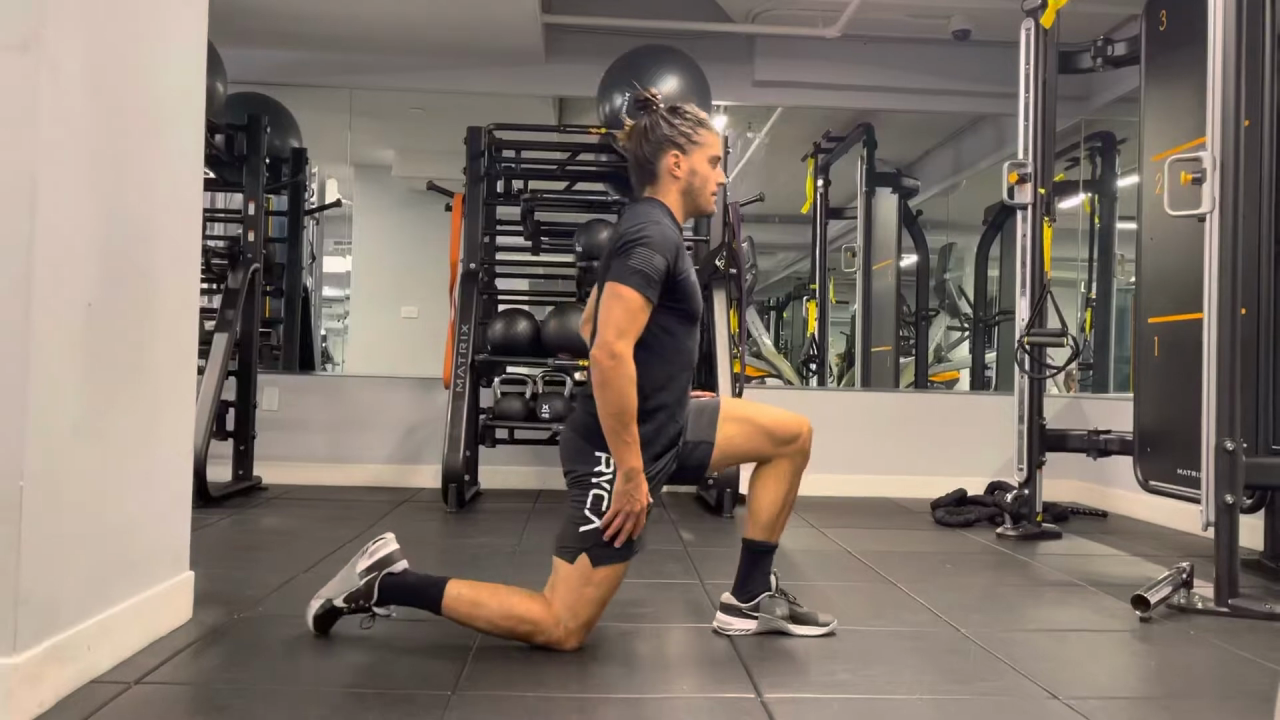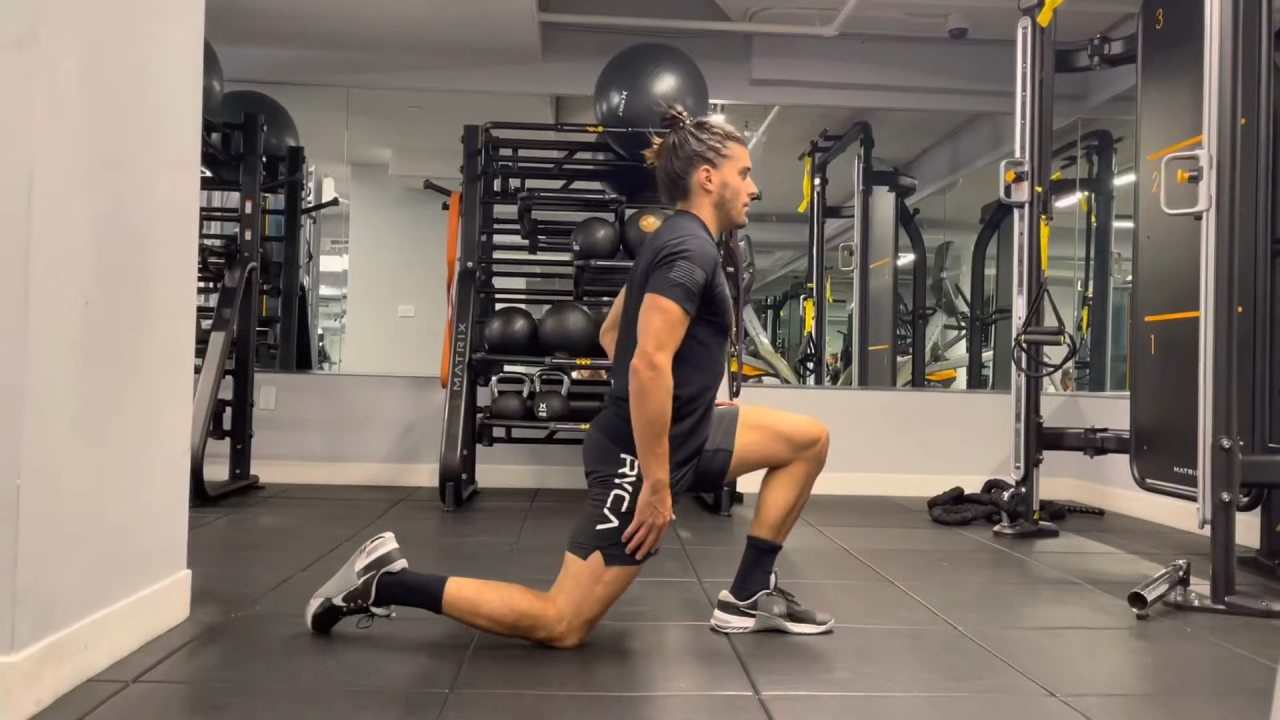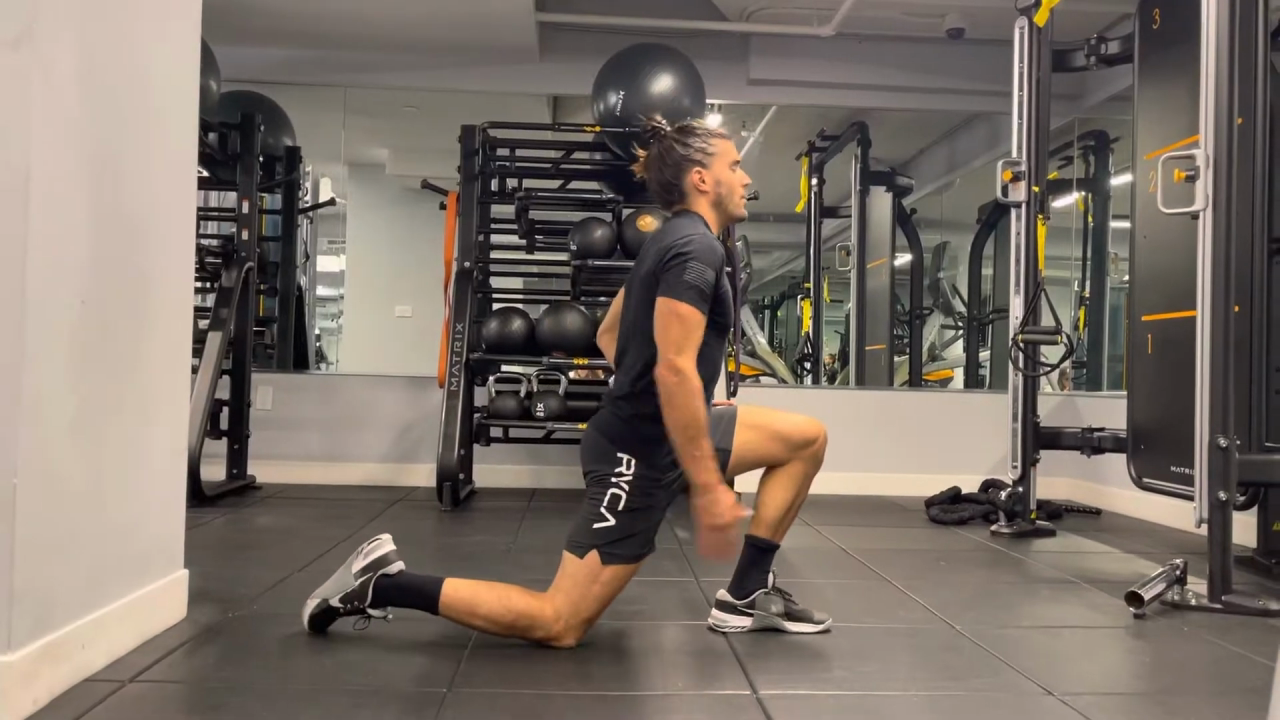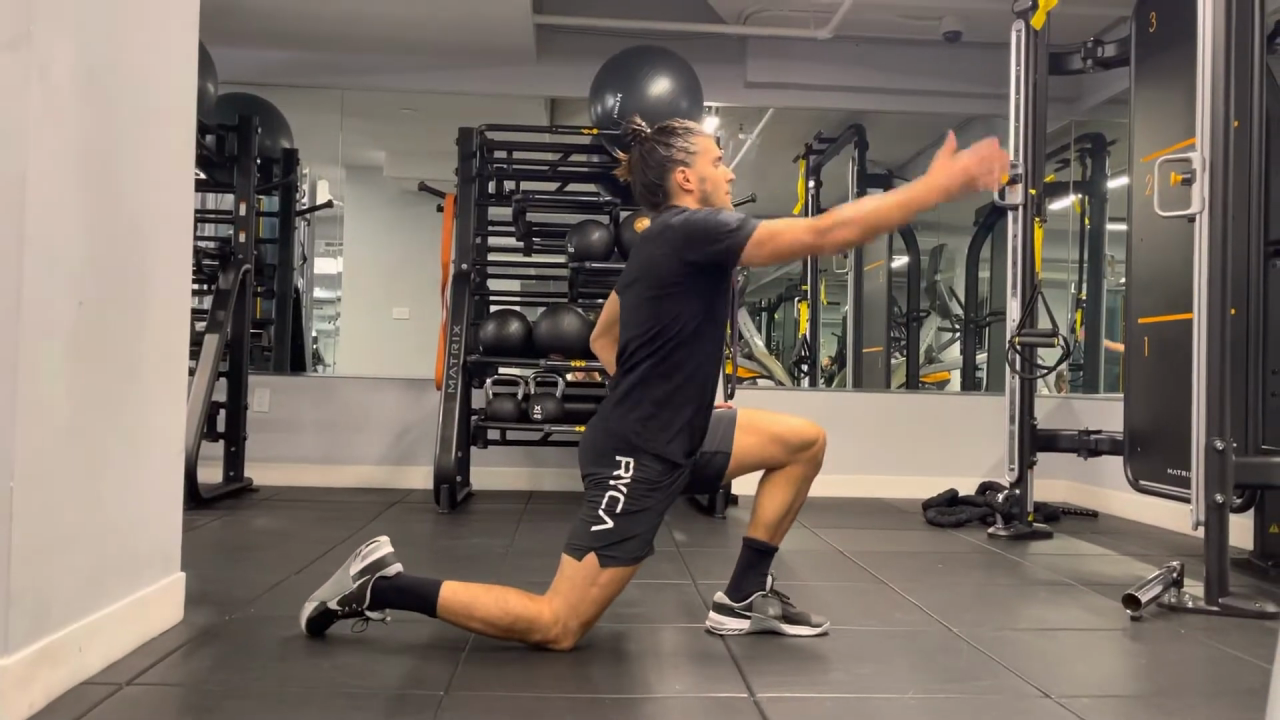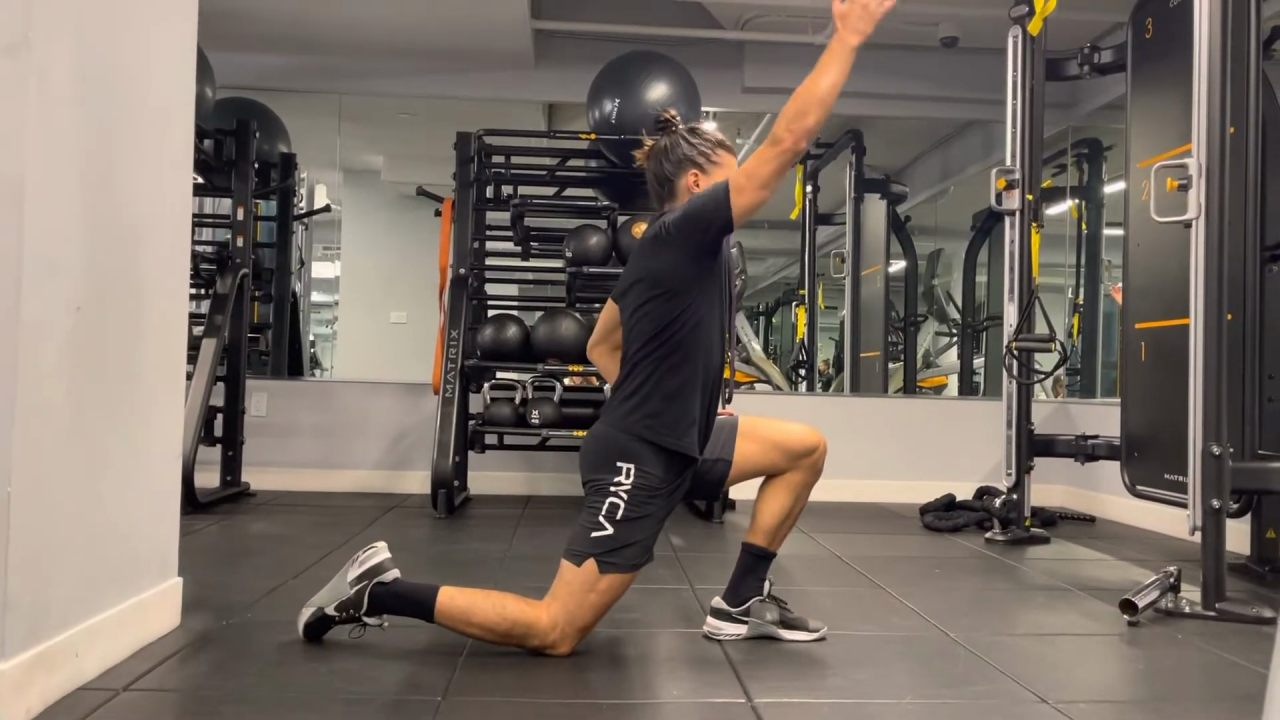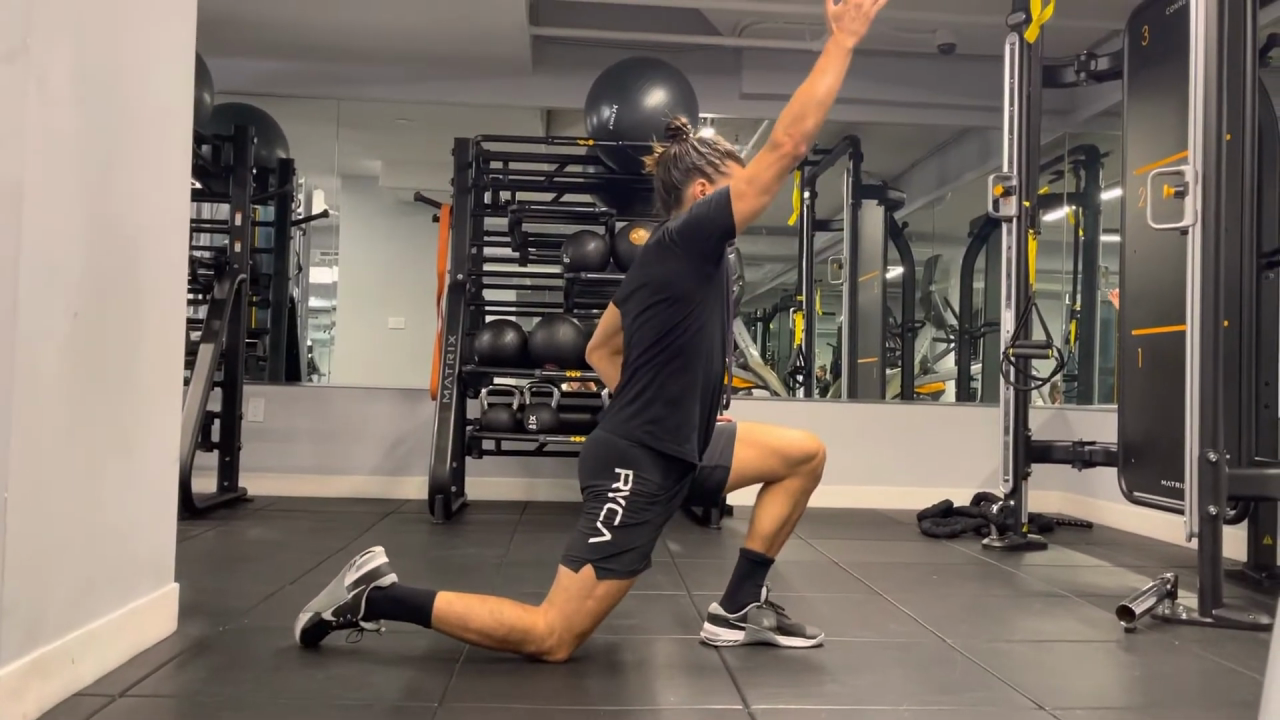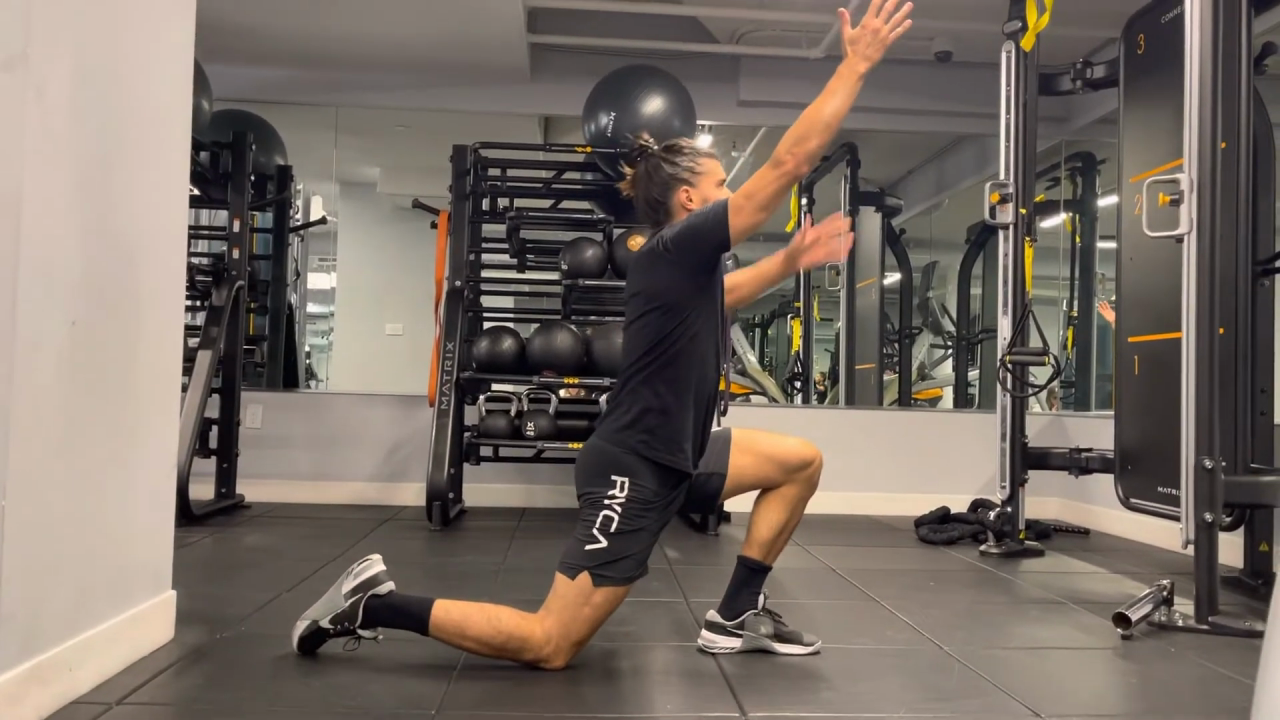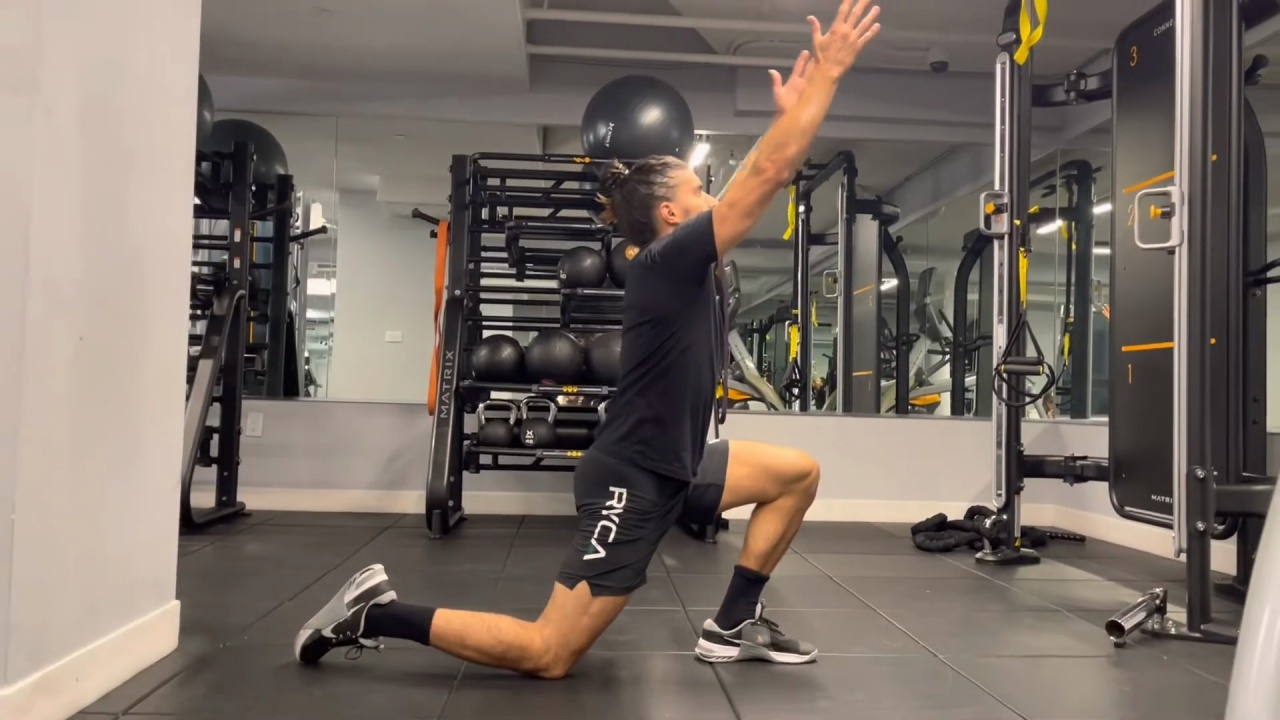
dt=0.4s
person 1, frame 1
left shoulder: (650, 229)
right shoulder: (653, 236)
left elbow: (591, 326)
right elbow: (610, 351)
right wrist: (631, 472)
left hip: (661, 424)
right hip: (621, 444)
left knee: (791, 435)
right knee: (562, 628)
left ankle: (750, 598)
right ankle: (386, 583)
person 1, frame 2
left shoulder: (676, 240)
right shoulder: (691, 249)
left elbow: (611, 333)
right elbow: (648, 363)
right wrist: (657, 485)
left hip: (676, 433)
right hip: (643, 451)
left knee: (808, 440)
right knee: (561, 623)
left ankle: (750, 595)
right ankle: (386, 583)
person 1, frame 3
left shoulder: (675, 241)
right shoulder: (696, 249)
left elbow: (609, 334)
right elbow: (674, 369)
right wrist: (709, 488)
left hip: (649, 435)
right hip: (640, 454)
left knee: (805, 438)
right knee: (558, 623)
left ankle: (747, 595)
right ankle: (380, 584)
person 1, frame 4
left shoulder: (668, 242)
right shoulder: (692, 232)
left elbow: (602, 338)
right elbow: (824, 236)
right wrist: (941, 185)
left hip: (666, 438)
right hip: (636, 458)
left knee: (803, 441)
right knee: (557, 625)
left ankle: (743, 599)
right ankle: (385, 585)
person 1, frame 5
left shoulder: (666, 250)
right shoulder: (684, 233)
left elbow: (601, 346)
right elbow: (786, 142)
left hip: (671, 440)
right hip: (641, 461)
left knee: (804, 449)
right knee: (554, 631)
left ankle: (742, 602)
right ankle: (381, 592)
person 1, frame 6
left shoulder: (666, 258)
right shoulder: (687, 241)
left elbow: (601, 349)
right elbow: (787, 144)
left hip: (667, 447)
right hip: (638, 465)
left knee: (804, 454)
right knee: (550, 638)
left ankle: (739, 608)
right ankle: (377, 597)
person 1, frame 7
left shoulder: (678, 261)
right shoulder: (679, 249)
left elbow: (715, 300)
right elbow: (789, 163)
left wrist: (793, 260)
right wrist: (857, 62)
left hip: (666, 454)
right hip: (633, 471)
left knee: (800, 461)
right knee: (548, 646)
left ankle: (737, 615)
right ankle: (377, 604)
person 1, frame 8
left shoulder: (676, 265)
right shoulder: (668, 262)
left elbow: (752, 182)
right elbow: (769, 174)
left wrist: (789, 111)
right wrist: (830, 69)
left hip: (670, 466)
right hip: (632, 481)
left knee: (797, 474)
right knee: (548, 654)
left ankle: (734, 624)
right ankle: (378, 614)
